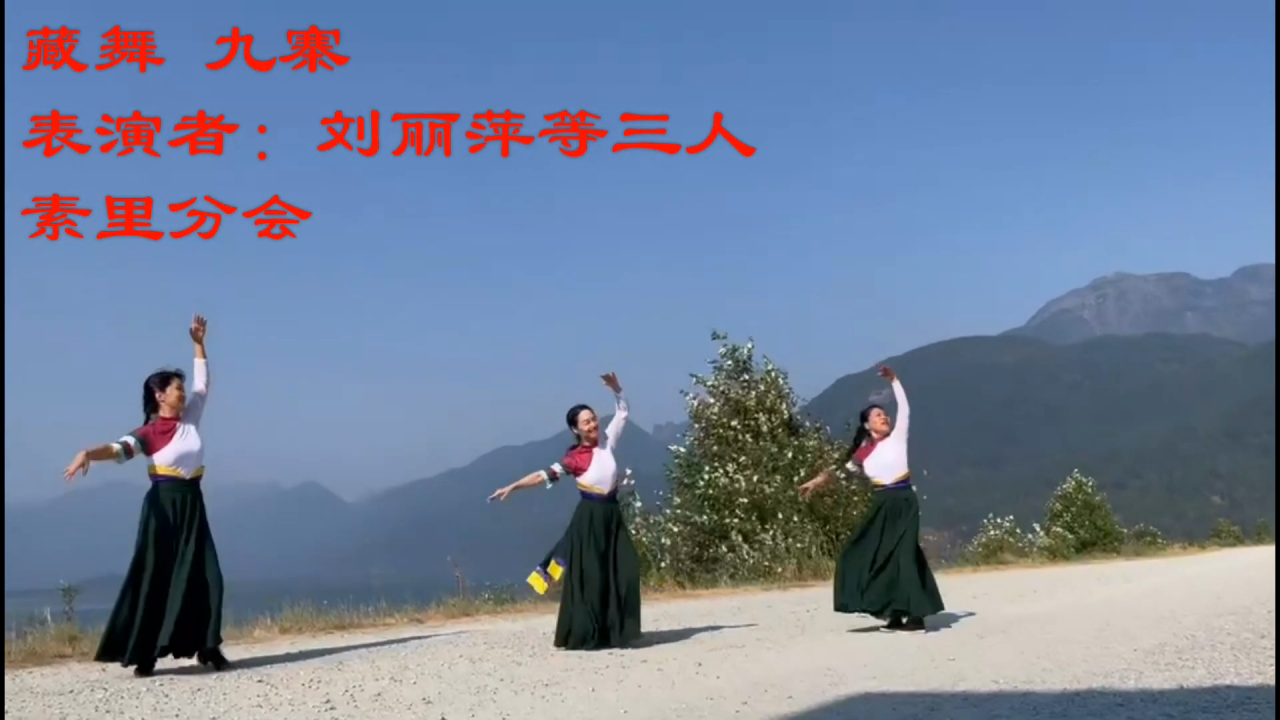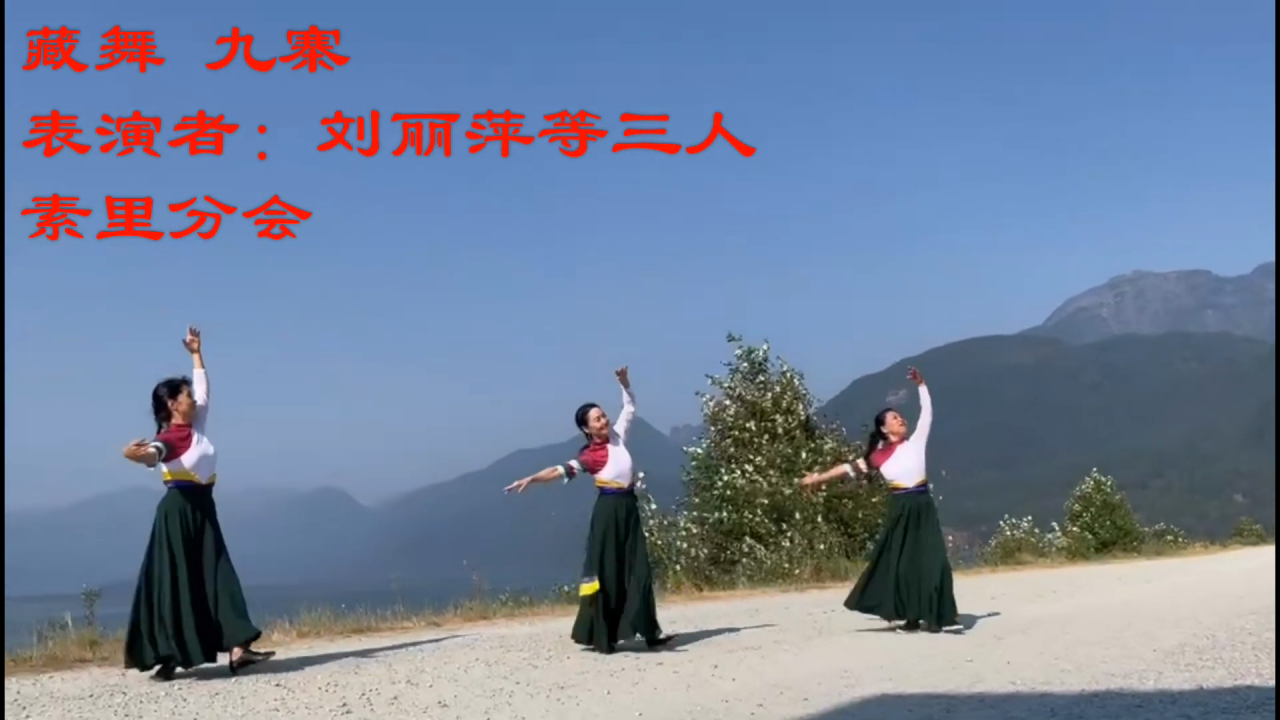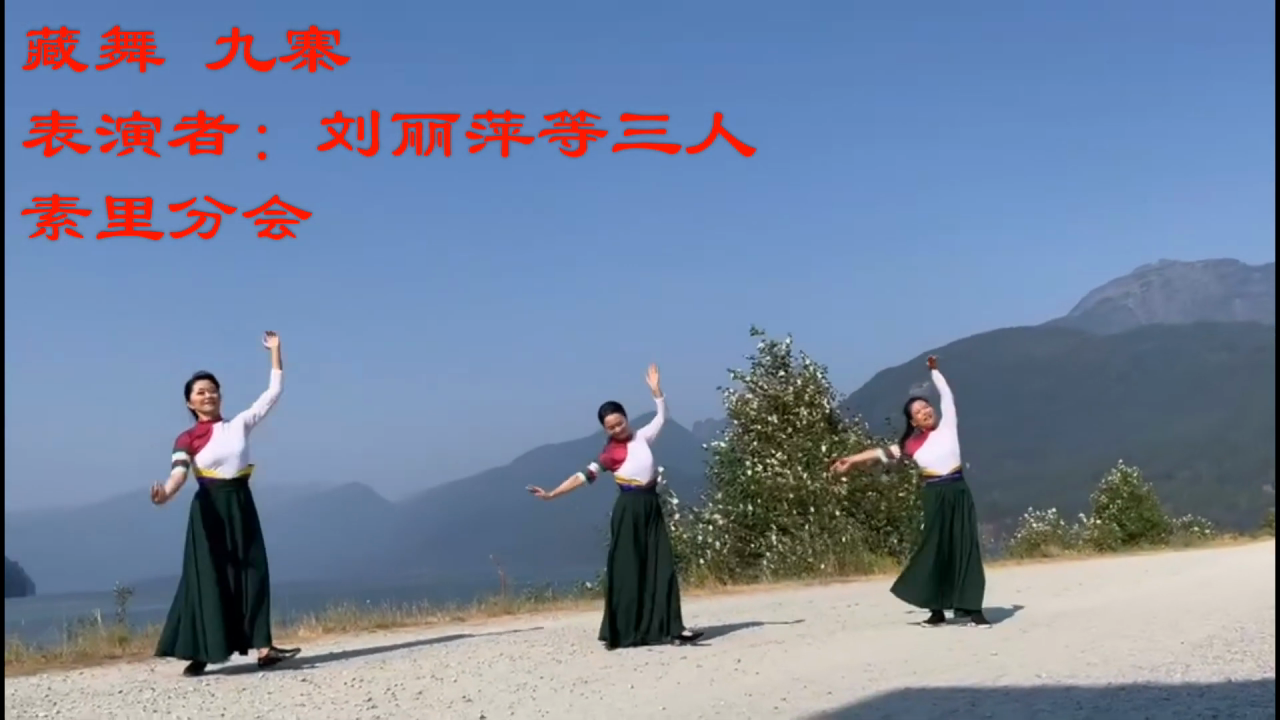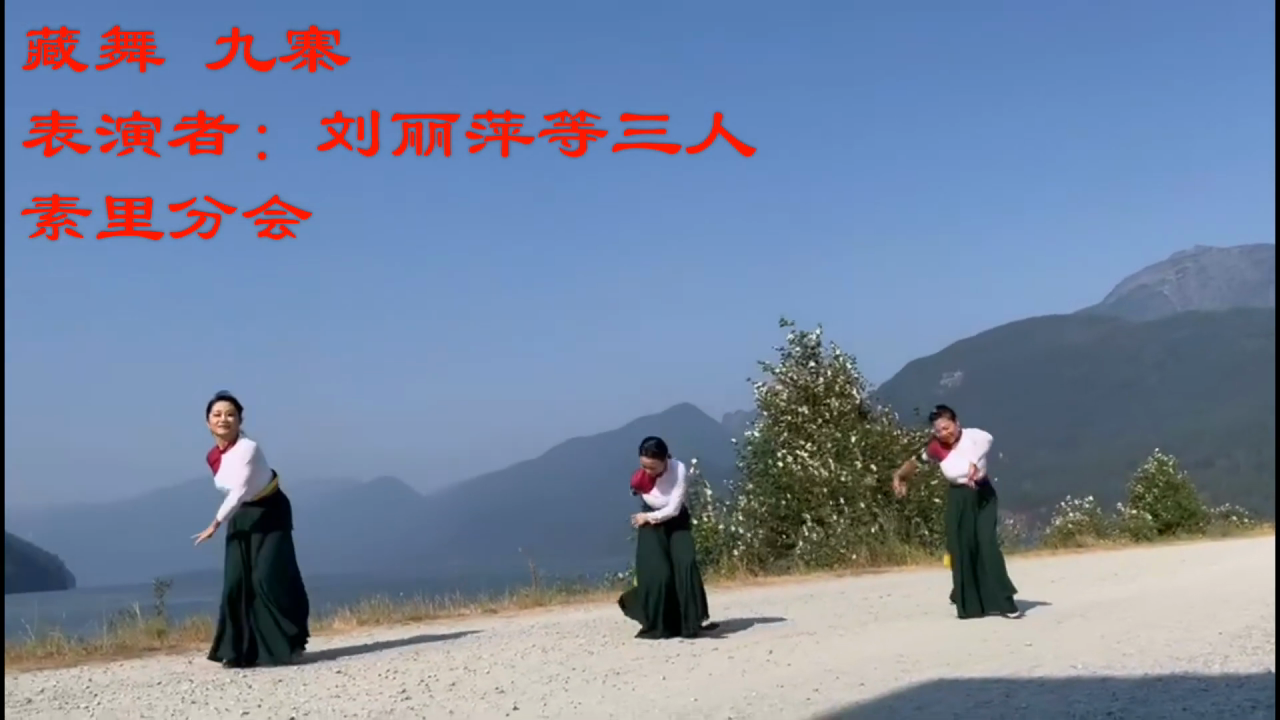
dt=0.4s
person 1, frame 1
left shoulder: (192, 423)
right shoulder: (147, 433)
left elbow: (202, 383)
right elbow: (115, 451)
left wrist: (199, 343)
right wrist: (87, 454)
left hip: (192, 504)
right hip: (164, 506)
left knee: (203, 576)
right knee: (156, 577)
left ankle: (205, 646)
right ankle: (145, 655)
person 1, frame 2
left shoulder: (197, 428)
right shoulder: (166, 438)
left elbow: (204, 389)
right elbow: (149, 455)
left wrist: (196, 353)
right wrist: (135, 453)
left hip: (203, 511)
right hip: (178, 511)
left knee: (218, 578)
right knee: (176, 583)
left ankle: (237, 650)
right ankle: (169, 658)
person 1, frame 3
left shoulder: (239, 425)
right shoulder: (188, 438)
left elbow: (270, 396)
right elbow: (179, 472)
left wrist: (275, 354)
right wrist: (165, 494)
left hip: (241, 506)
right hip: (208, 508)
left knee: (250, 574)
right knee: (208, 577)
left ankle: (262, 648)
right ankle: (202, 653)
person 1, frame 4
left shoulder: (248, 450)
right shoulder: (214, 456)
left elbow: (236, 494)
left wrist: (214, 525)
left hip: (272, 515)
right hip: (242, 519)
left knee: (270, 578)
right knee: (239, 583)
left ankle: (288, 643)
right ankle: (245, 649)
person 2, frame 1
left shoulder: (607, 442)
right shoulder: (574, 458)
left elbow: (623, 412)
right elbow: (543, 475)
left wrist: (616, 388)
right wrist: (512, 486)
left hip: (612, 514)
right hip: (589, 516)
left knee: (625, 570)
right knee: (590, 575)
left ankle: (617, 629)
right ankle: (584, 635)
person 2, frame 2
left shoulder: (618, 437)
right shoulder: (588, 456)
left elbow: (629, 408)
right elbow: (559, 470)
left wrist: (624, 383)
right wrist: (530, 479)
left hip: (630, 509)
right hip: (609, 511)
left knee: (638, 571)
right knee: (607, 573)
left ankle: (649, 632)
right ankle: (601, 637)
person 2, frame 3
left shoulder: (642, 436)
right shoulder: (609, 454)
left elbow: (661, 418)
right elbow: (582, 476)
left wrist: (656, 390)
right wrist: (553, 493)
left hip: (652, 507)
right hip: (629, 510)
left knee: (662, 566)
right knee: (627, 568)
left ankle: (672, 627)
right ankle: (627, 632)
person 2, frame 4
left shoulder: (678, 470)
right shoulder: (640, 477)
left elbow: (674, 508)
left wrist: (647, 517)
left hip: (676, 523)
right hip: (651, 526)
left knee: (686, 564)
right knee: (657, 574)
left ankle: (696, 620)
right ankle: (659, 625)
person 3, frame 1
left shoulder: (897, 437)
right shoulder: (863, 452)
left elbow: (903, 408)
left wrist: (894, 380)
right wrist: (815, 483)
left hip: (904, 501)
right hip: (882, 505)
left knee: (902, 557)
right knee: (874, 557)
left ankle: (914, 616)
right ankle: (896, 615)
person 3, frame 2
left shoulder: (916, 442)
right shoulder: (878, 455)
left elbow: (927, 413)
right elbow: (851, 468)
left wrist: (921, 385)
right wrist: (819, 478)
left hip: (923, 505)
right hip: (899, 508)
left knee: (934, 559)
right knee: (900, 561)
left ankle: (945, 616)
right ankle: (912, 617)
person 3, frame 3
left shoulder: (947, 426)
right shoulder: (912, 443)
left elbow: (946, 393)
right elbow: (883, 453)
left wrist: (934, 370)
right wrist: (851, 460)
left hip: (958, 492)
right hip: (935, 495)
left knee: (966, 548)
right knee: (935, 549)
left ankle: (974, 611)
right ankle: (937, 610)
person 3, frame 4
left shoulder: (973, 435)
right shoulder: (935, 446)
left elbow: (986, 441)
right elbow: (918, 460)
left wrist: (975, 462)
right wrist: (900, 477)
left hip: (983, 498)
right hip: (958, 501)
left knee: (986, 546)
right knee: (962, 551)
left ankle: (1004, 602)
right ankle: (972, 604)
